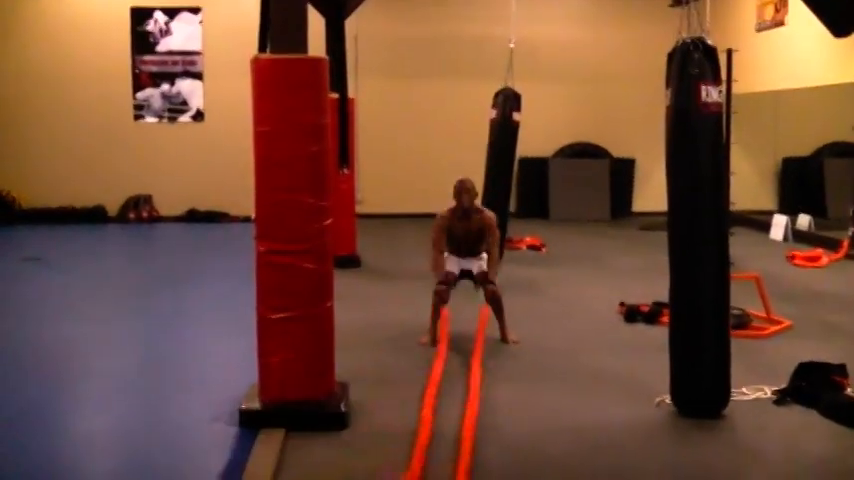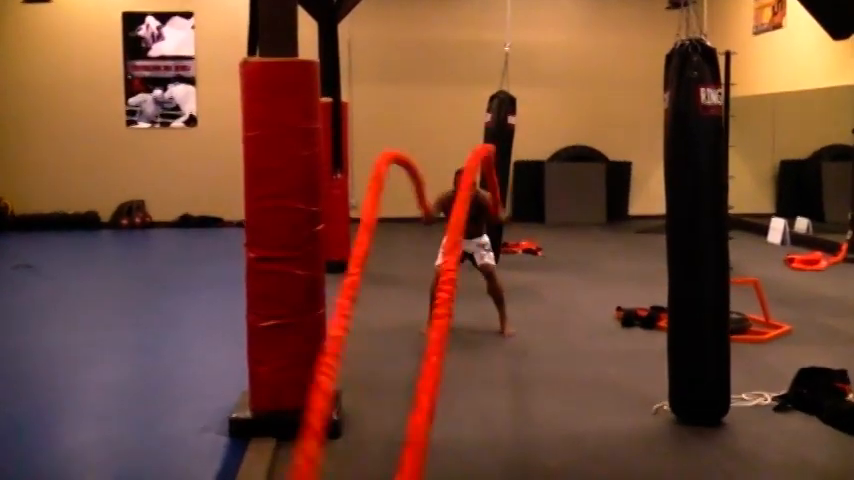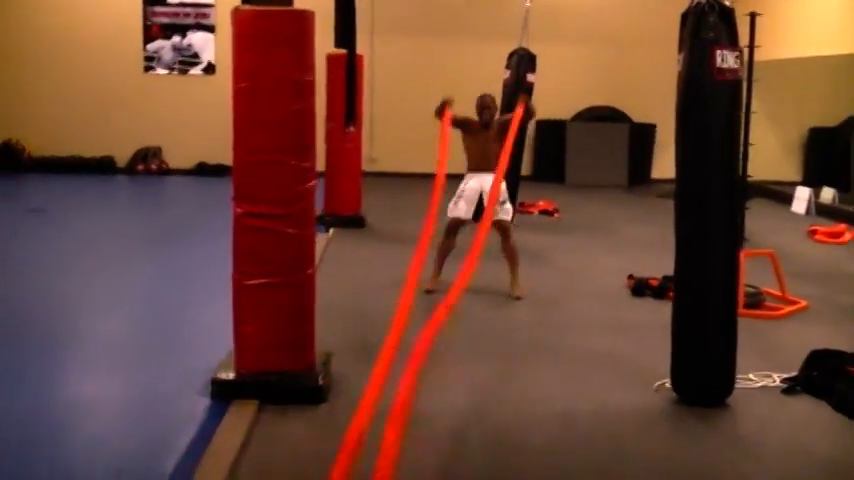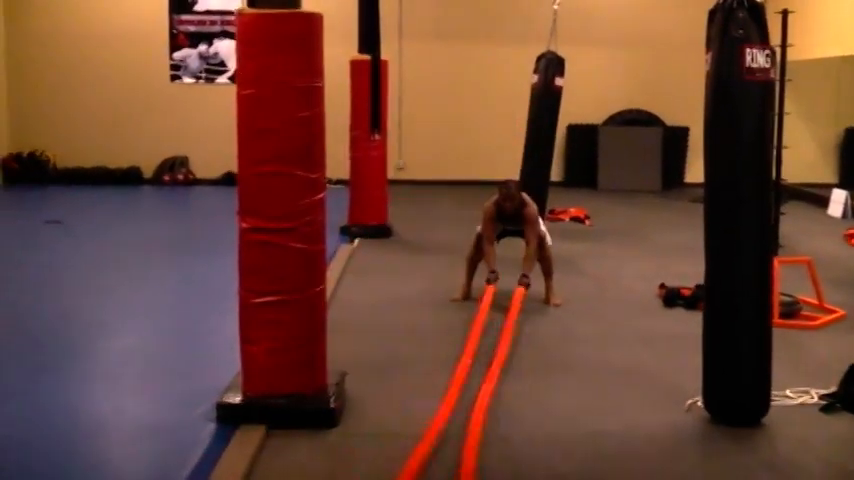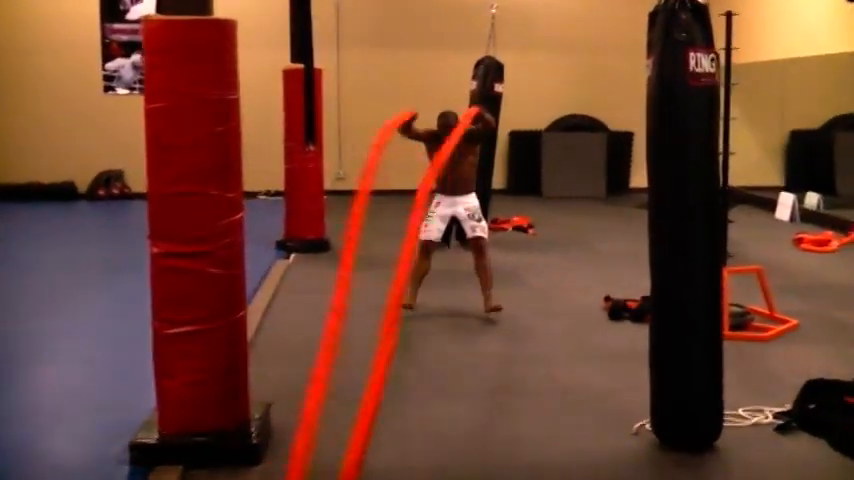
dt=0.5s
person 1, frame 1
left shoulder: (486, 218)
right shoulder: (445, 219)
left elbow: (494, 249)
right elbow: (437, 251)
left wrist: (491, 277)
right wrist: (439, 277)
left hip: (477, 257)
right hip: (453, 258)
left knee: (490, 285)
right knee: (443, 286)
left ankle: (504, 331)
right ankle: (432, 331)
person 1, frame 2
left shoulder: (483, 198)
right shoulder: (446, 198)
left elbow: (499, 219)
right elbow: (428, 219)
left wrist: (497, 214)
right wrist: (430, 214)
left hip: (478, 240)
left knee: (490, 273)
right knee: (440, 274)
left ankle: (504, 322)
person 1, frame 3
left shoulder: (504, 125)
right shoulder: (467, 125)
left elbow: (529, 114)
right elbow: (442, 117)
left wrist: (525, 104)
right wrist: (444, 107)
left hip: (494, 183)
right hip: (470, 183)
left knee: (505, 229)
right knee: (452, 226)
left ankle: (514, 282)
right ankle: (435, 276)
person 1, frame 4
left shoulder: (529, 209)
right shoulder: (490, 208)
left elbow: (532, 244)
right elbow: (488, 243)
left wrist: (526, 274)
right wrist: (492, 271)
left hip: (525, 225)
right hip: (500, 224)
left knee: (541, 239)
right knee: (478, 241)
left ankle: (550, 291)
right ankle: (466, 288)
person 1, frame 5
left shoulder: (471, 136)
right shoulder: (431, 137)
left elbow: (490, 126)
right elbow: (406, 131)
left wrist: (482, 116)
right wrist: (408, 121)
left hip: (468, 200)
right hip: (442, 201)
left knee: (479, 246)
right knee: (425, 247)
left ankle: (488, 299)
right ankle: (410, 296)
